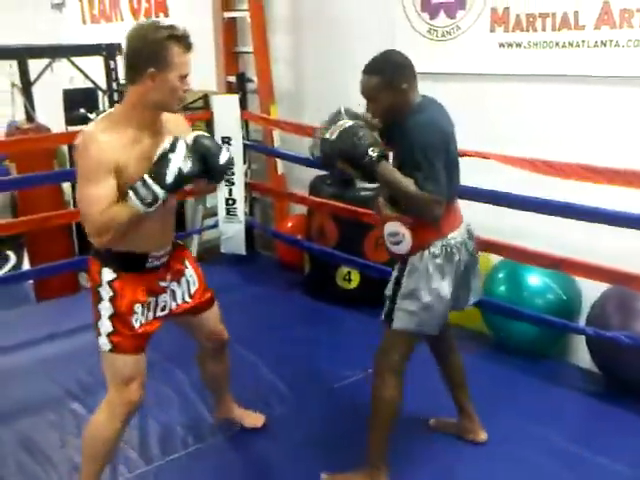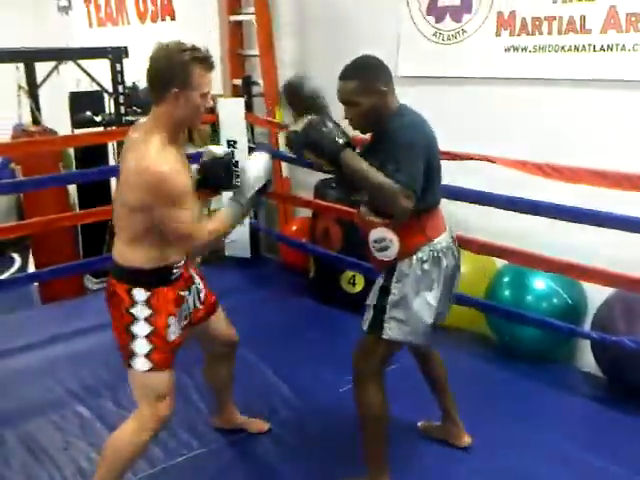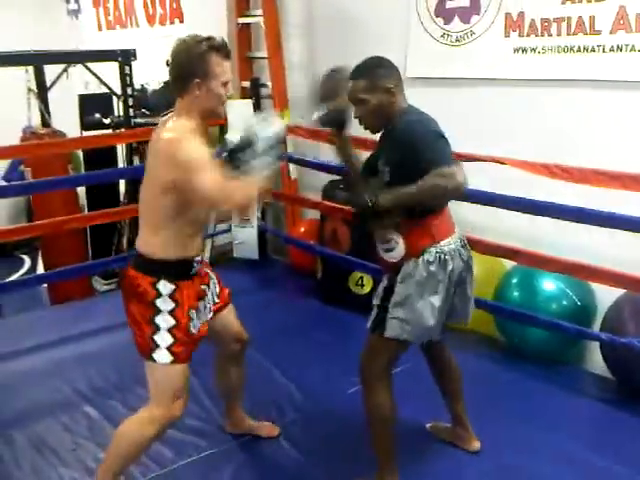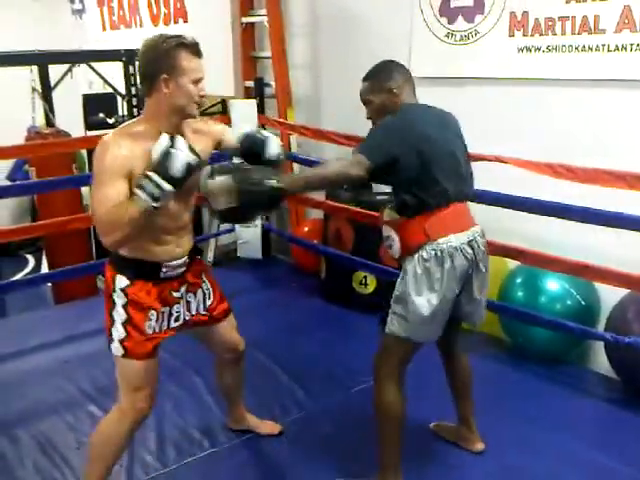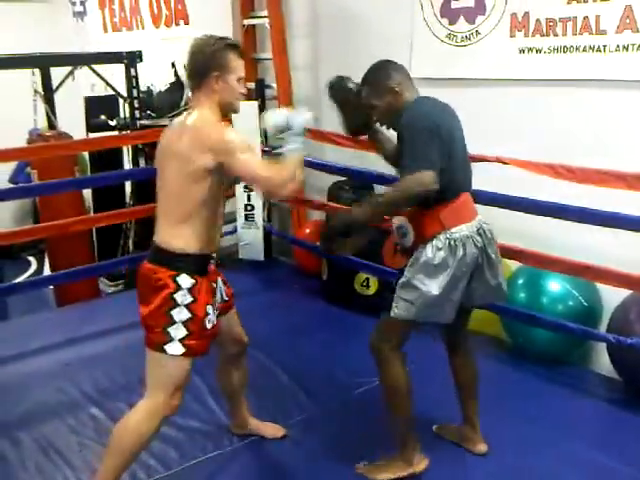
dt=0.4s
person 1, frame 1
left shoulder: (174, 123)
right shoulder: (98, 141)
left elbow: (206, 182)
right elbow: (99, 230)
left wrist: (212, 163)
right wrist: (157, 183)
left hip: (172, 262)
right hip: (123, 276)
left knee: (215, 337)
right knee: (125, 395)
left ankle: (225, 407)
person 1, frame 2
left shoulder: (149, 130)
right shoulder: (154, 165)
right elbow: (200, 235)
left wrist: (210, 173)
right wrist: (245, 195)
left hip: (176, 274)
right hip: (143, 291)
left knee: (224, 341)
right knee: (155, 412)
left ankle: (225, 414)
person 1, frame 3
left shoulder: (186, 126)
right shoulder: (181, 141)
left elbow: (215, 190)
right elbow: (233, 203)
left wrist: (225, 163)
right wrist: (266, 153)
left hip: (188, 270)
right hip: (162, 283)
left knee: (233, 340)
right knee: (167, 407)
left ankle: (235, 417)
person 1, frame 4
left shoulder: (200, 130)
right shoulder: (116, 147)
left elbow: (258, 148)
right elbow: (110, 235)
left wrist: (257, 144)
right wrist: (159, 180)
left hip: (188, 271)
right hip: (137, 282)
left knee: (232, 347)
right knee: (135, 404)
left ankle: (238, 416)
person 1, frame 5
left shoulder: (179, 127)
right shoulder: (216, 133)
right elbow: (280, 184)
left wrist: (227, 175)
right wrist: (294, 135)
left hip: (193, 269)
right hip: (176, 277)
left knee: (234, 344)
right knee: (162, 398)
left ankle: (241, 419)
person 2, frame 1
left shoulder: (424, 129)
right shoulder: (422, 110)
left elbow: (430, 207)
right elbow: (386, 134)
left wrist: (372, 162)
right wrist: (358, 132)
left hip: (428, 256)
right hip: (449, 245)
left knee: (388, 362)
right knee: (436, 332)
right ankle: (469, 421)
person 2, frame 2
left shoulder: (405, 133)
right shoulder: (395, 125)
left elbow: (398, 202)
right elbow: (365, 168)
left wrist: (337, 149)
right wrist: (330, 137)
left hip: (416, 262)
right hip: (432, 250)
left knee: (366, 367)
right knee: (415, 340)
right ankle: (453, 426)
person 2, frame 3
left shoulder: (413, 127)
right shoulder: (397, 132)
left elbow: (452, 179)
right elbow: (365, 181)
left wrist: (385, 201)
right wrist: (338, 133)
left hip: (422, 263)
right hip: (439, 253)
left knee: (374, 368)
right knee: (432, 342)
right ankle: (462, 430)
person 2, frame 4
left shoulder: (398, 126)
right shoulder: (444, 120)
left elbow: (353, 169)
left wrist: (278, 185)
left hip: (435, 256)
right hip: (467, 242)
left knee: (388, 368)
right knee: (447, 341)
right ankle: (466, 431)
person 2, frame 5
left shoulder: (417, 120)
right shoulder: (435, 110)
left elbow: (423, 181)
left wrist: (360, 215)
right wrist: (368, 128)
left hip: (443, 246)
right hip: (470, 235)
left knee: (385, 344)
right knee: (455, 335)
right ankle: (472, 431)
